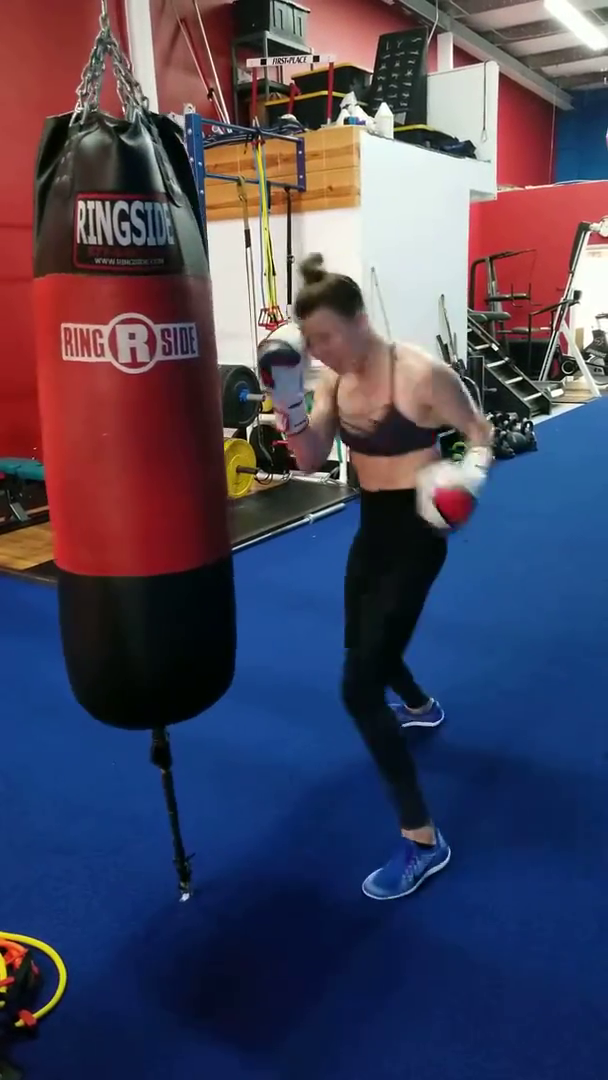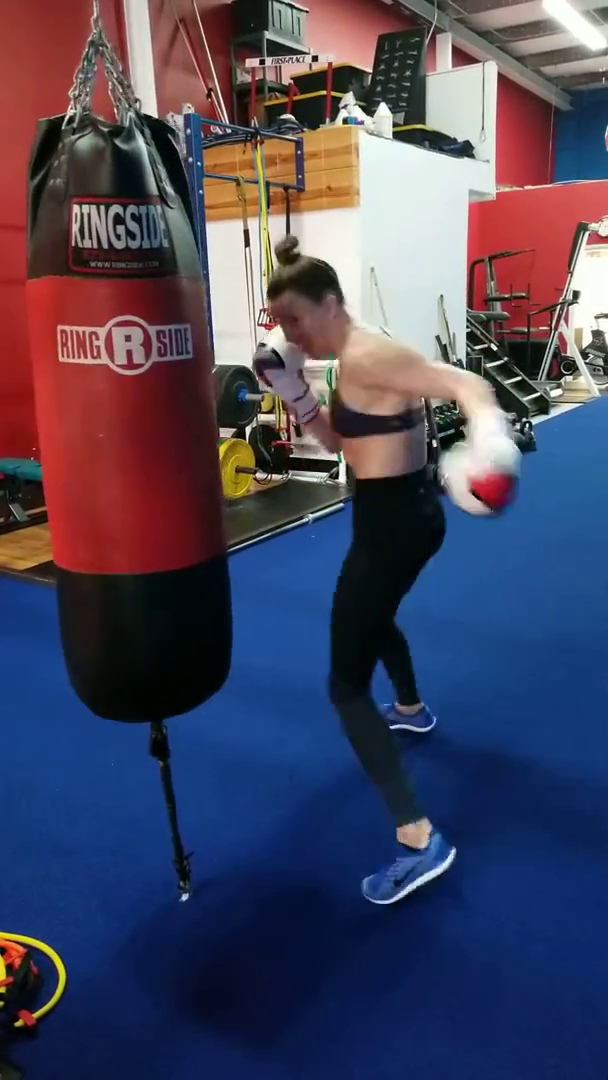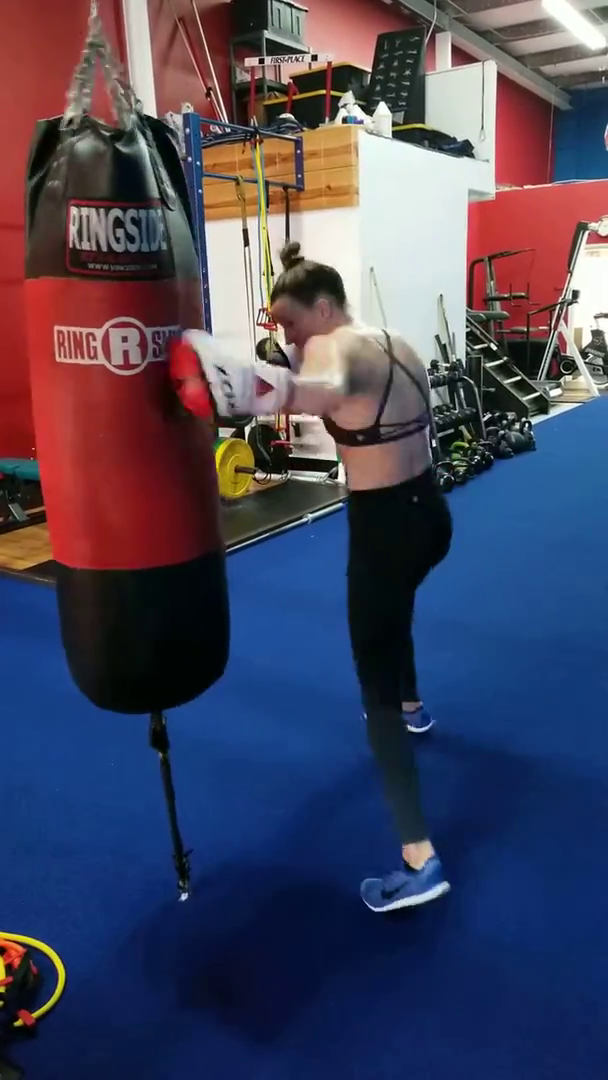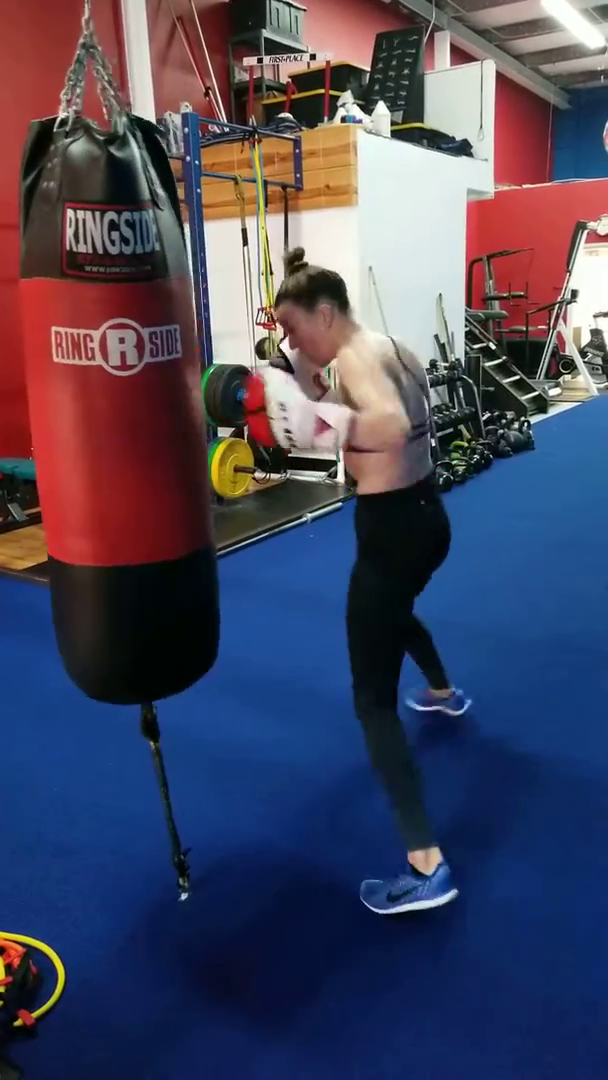
dt=0.1s
person 1, frame 1
left shoulder: (417, 368)
right shoulder: (336, 379)
left elbow: (479, 435)
right elbow: (309, 460)
left wrist: (467, 476)
right wrist: (287, 390)
left hip: (410, 536)
right hip: (378, 527)
left knee: (358, 690)
right knee: (367, 636)
left ankle: (424, 838)
right ankle: (418, 705)
person 1, frame 2
left shoulder: (366, 352)
right shoulder: (351, 359)
left elbow: (466, 384)
right elbow: (338, 440)
left wrist: (490, 441)
right wrist: (288, 387)
left hip: (390, 521)
right hip: (403, 512)
left knee: (346, 686)
right knee: (374, 621)
left ankle: (419, 838)
right ankle: (411, 707)
person 1, frame 3
left shoulder: (341, 344)
right shoulder: (393, 345)
left elbow: (327, 386)
left wrist: (232, 377)
right wrist: (290, 379)
left hip: (385, 527)
right hip: (429, 513)
left knee: (374, 698)
right knee: (389, 611)
left ankle: (418, 861)
right ankle: (410, 705)
person 1, frame 4
left shoulder: (357, 358)
right shoulder: (389, 350)
left elbow: (394, 437)
left wrist: (305, 417)
right wrist: (304, 383)
left hip: (389, 534)
right hip: (424, 519)
left knee: (373, 698)
right knee: (394, 610)
left ankle: (427, 866)
right ankle: (445, 692)
